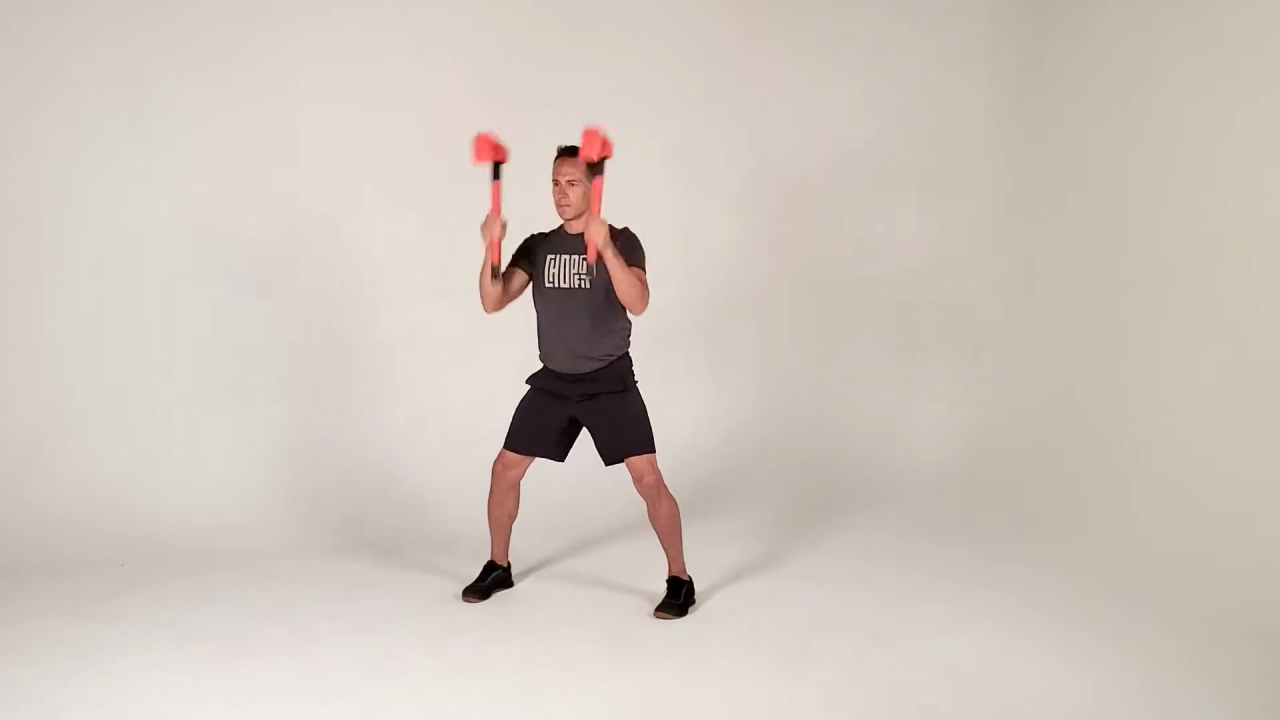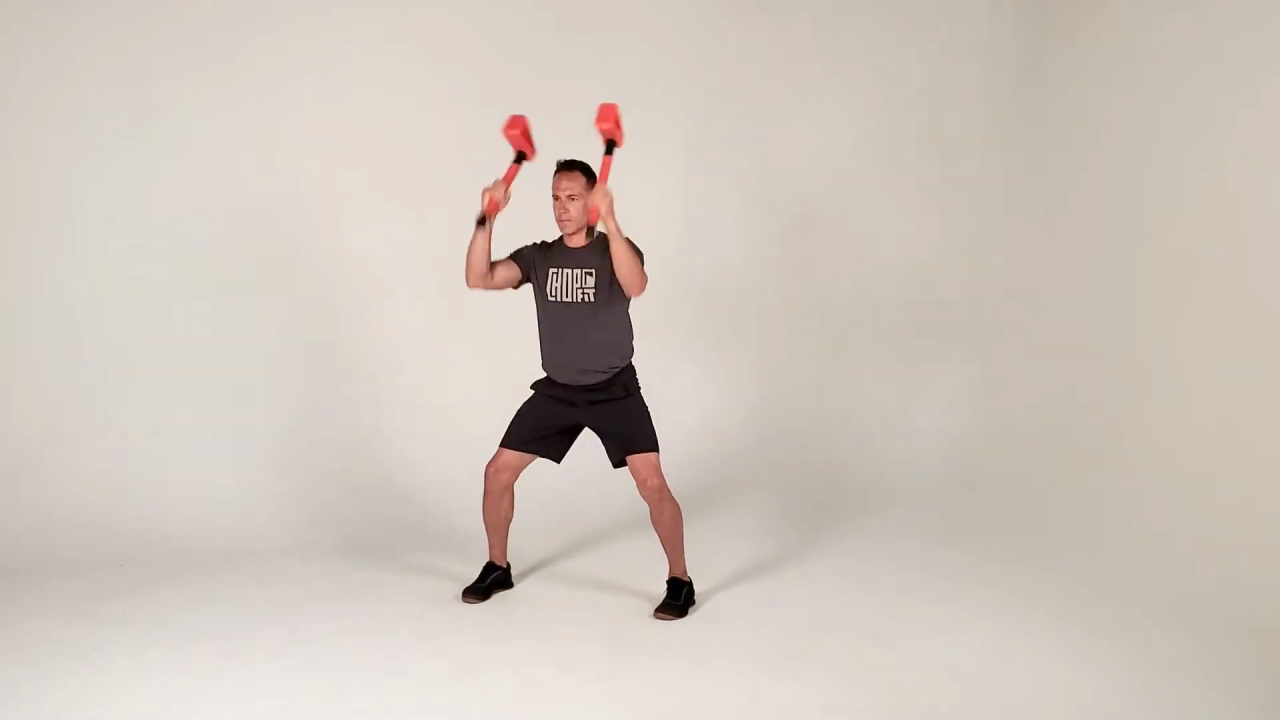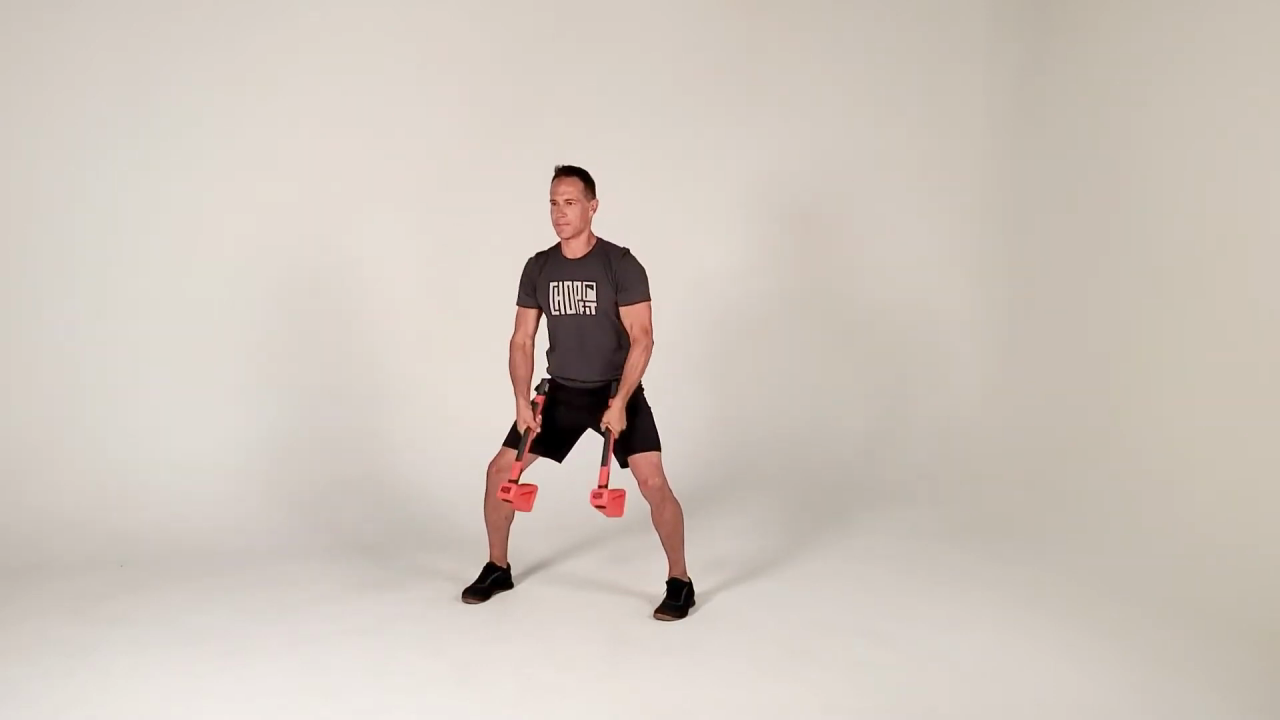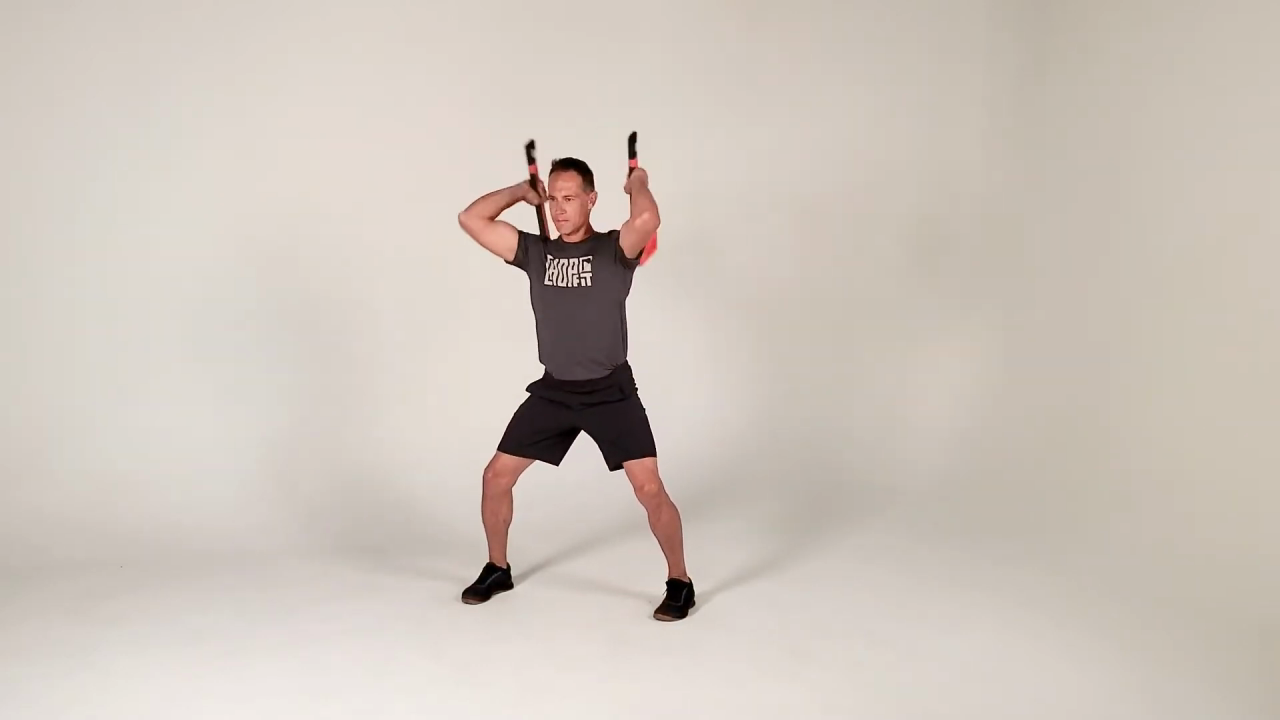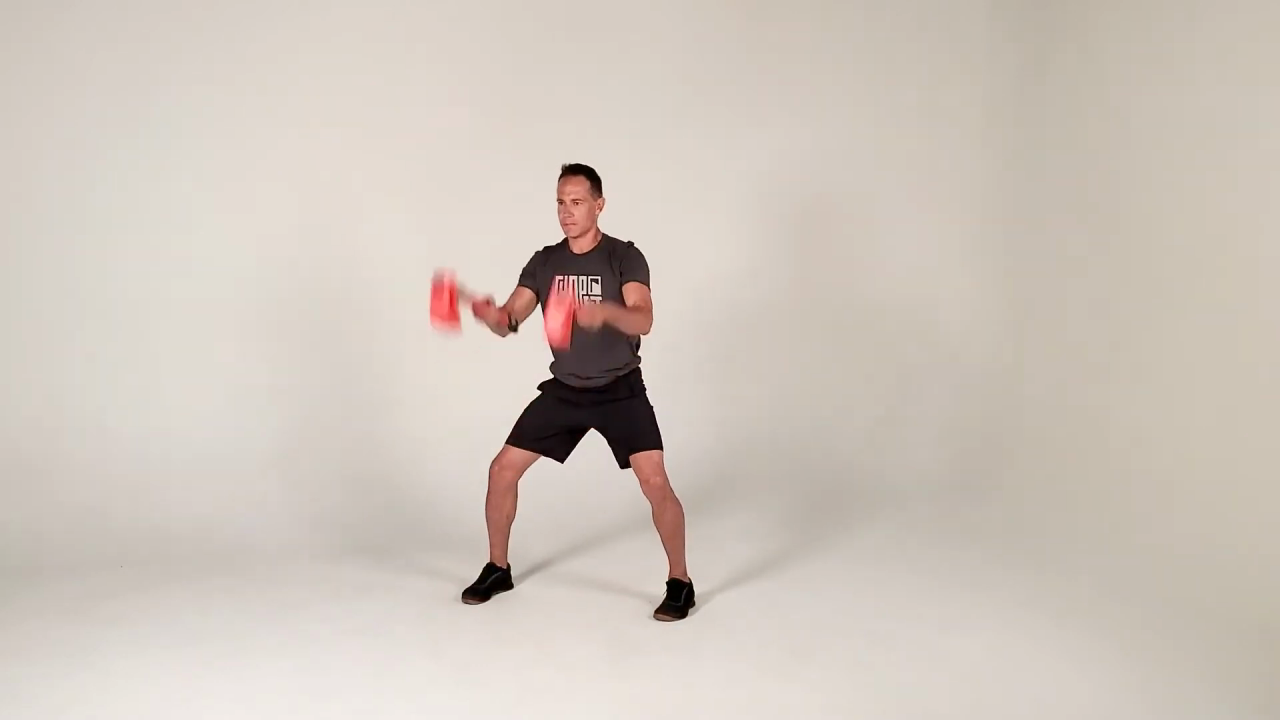
dt=1s
person 1, frame 1
left shoulder: (621, 240)
right shoulder: (536, 246)
left elbow: (636, 301)
right elbow: (494, 300)
left wrist: (605, 246)
right wrist: (491, 245)
left hip: (610, 382)
right hip: (552, 382)
left knee: (648, 479)
right knee: (505, 470)
left ankle: (679, 580)
right ankle: (498, 567)
person 1, frame 2
left shoulder: (616, 251)
right shoulder: (537, 257)
left elbow: (635, 286)
right elbow: (477, 278)
left wrist: (609, 219)
right wrist: (485, 219)
left hip: (614, 389)
right hip: (556, 390)
left knee: (652, 483)
right knee: (497, 472)
left ankle: (679, 581)
right ankle: (497, 567)
person 1, frame 3
left shoulder: (621, 264)
right shoulder: (537, 268)
left elbow: (642, 338)
right elbow: (522, 340)
left wrist: (620, 402)
right wrist: (522, 399)
left hip: (615, 393)
right hip: (560, 392)
left knee: (653, 483)
right knee: (500, 471)
left ankle: (679, 582)
right ankle: (497, 568)
person 1, frame 4
left shoulder: (614, 247)
right shoulder: (535, 249)
left elbow: (647, 219)
right elbow: (470, 219)
left wrist: (637, 181)
right wrist: (520, 192)
left hip: (610, 391)
right hip: (554, 391)
left knee: (649, 489)
right knee: (496, 476)
left ankle: (679, 582)
right ankle: (497, 569)
person 1, frame 5
left shoulder: (624, 255)
right shoulder: (543, 261)
left elbow: (643, 320)
right elbow: (510, 321)
left wrist: (605, 312)
right wrist: (490, 314)
left hip: (620, 390)
right hip: (562, 390)
left knee: (655, 482)
right knee: (502, 470)
left ankle: (680, 583)
right ankle: (497, 569)
